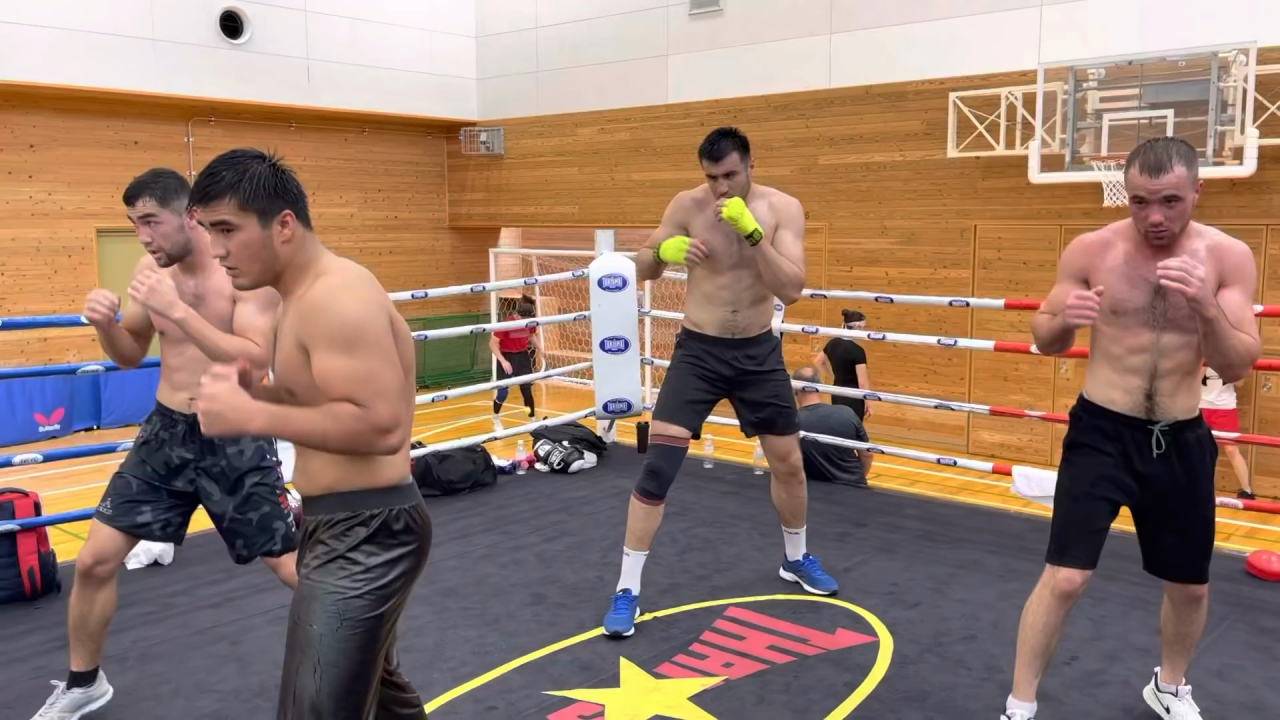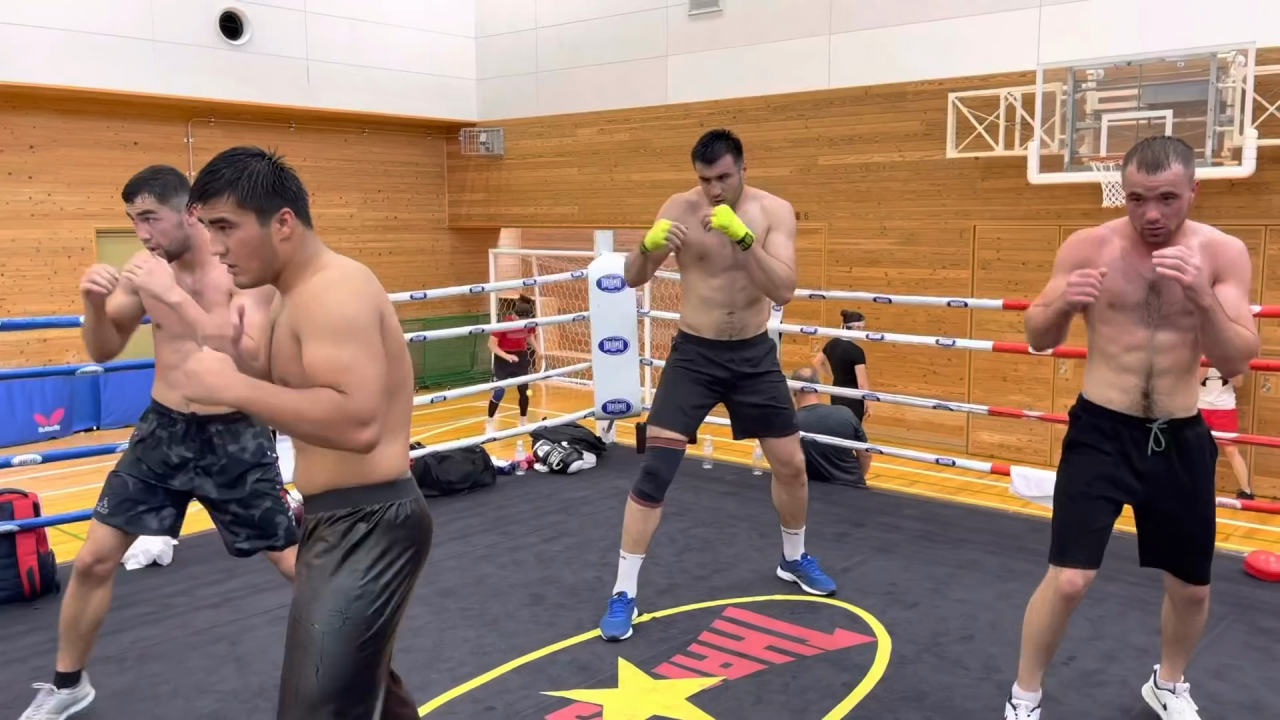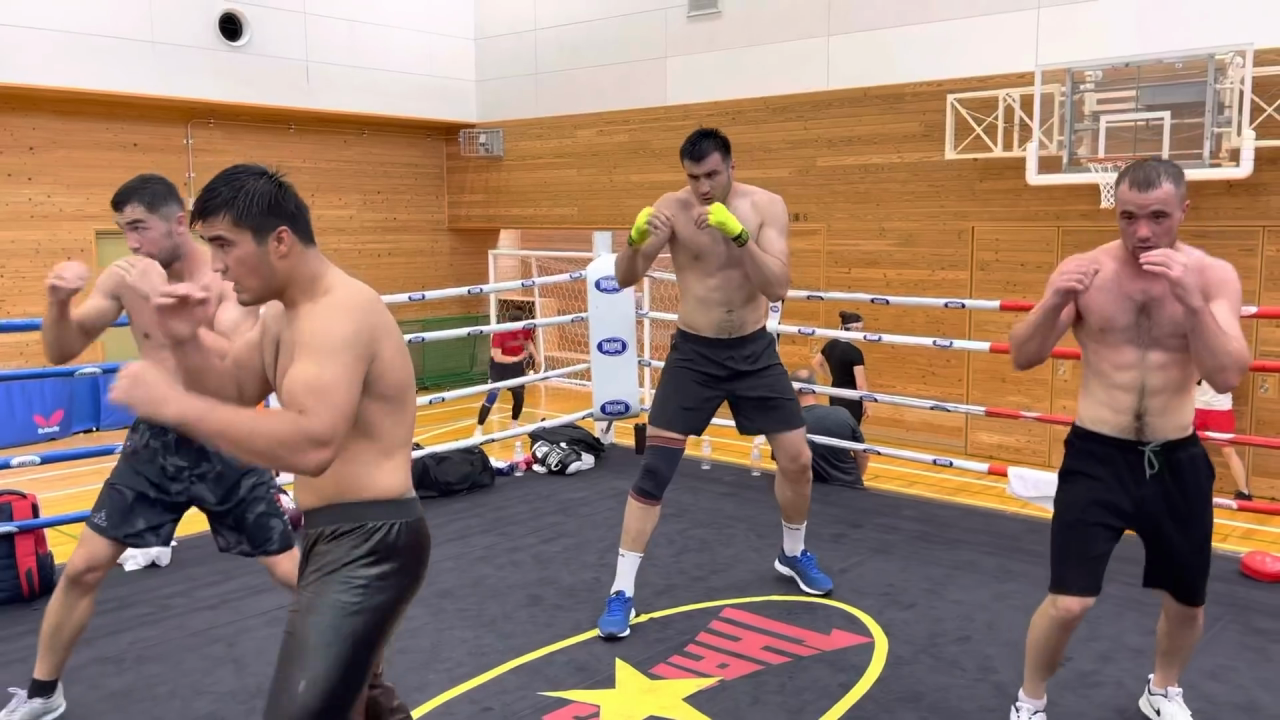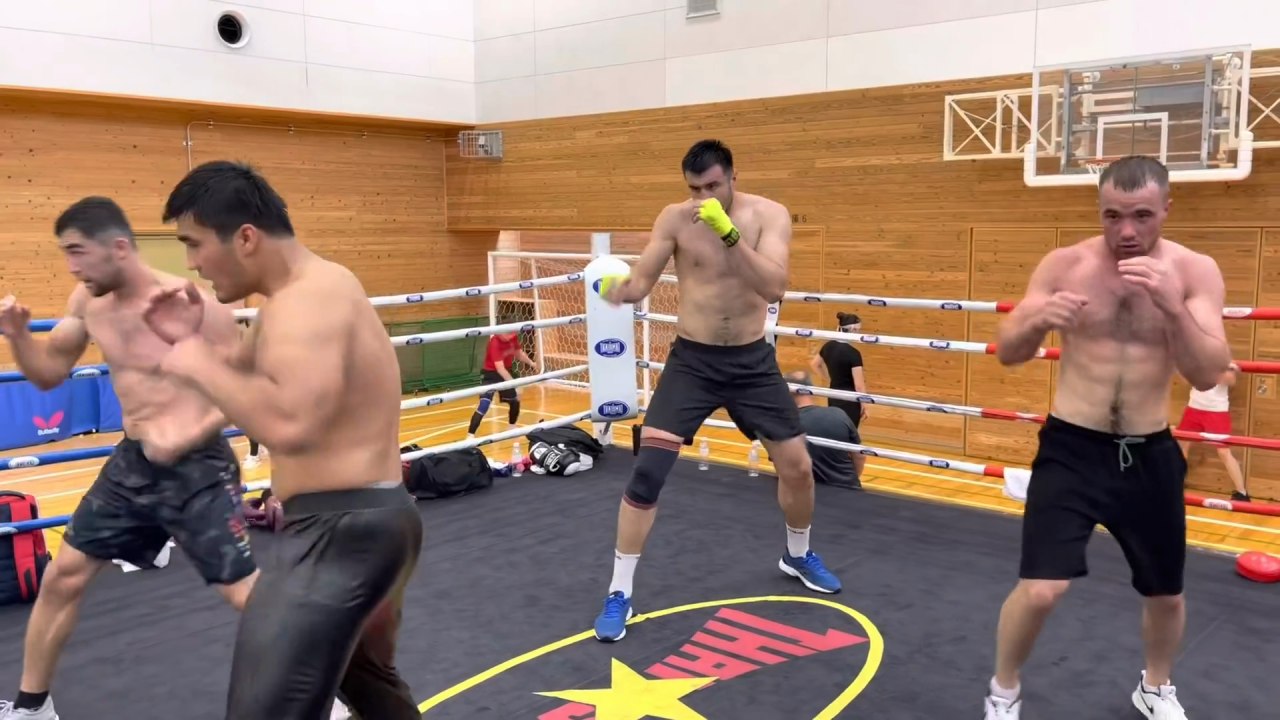
dt=0.1s
person 1, frame 1
left shoulder: (1228, 256)
right shoulder: (1091, 249)
left elbow: (1238, 367)
right elbow: (1043, 342)
left wrist: (1208, 308)
right wrist: (1065, 318)
left hip: (1181, 439)
right hip: (1101, 431)
left knee: (1189, 584)
right knee: (1065, 579)
person 1, frame 2
left shoulder: (1224, 253)
right shoulder: (1087, 246)
left elbow: (1236, 361)
right elbow: (1037, 337)
left wrist: (1204, 298)
right wrist: (1062, 304)
left hip: (1180, 437)
right hip: (1100, 430)
left knee: (1191, 583)
right knee: (1068, 580)
person 1, frame 3
left shoulder: (1214, 276)
right shoulder: (1081, 270)
left elbow: (1227, 375)
right elbow: (1021, 356)
left wrist: (1193, 302)
right wrist: (1053, 303)
left hip: (1175, 461)
right hip: (1095, 457)
left knee: (1187, 600)
right knee: (1068, 605)
person 1, frame 4
left shoulder: (1195, 271)
right shoulder: (1064, 265)
left elbow: (1208, 374)
right elbow: (1006, 353)
left wrist: (1170, 306)
right wrist: (1037, 320)
left hip: (1149, 455)
right hip: (1070, 448)
left knee: (1166, 594)
right knee: (1039, 592)
person 2, frame 1
left shoulder: (337, 296)
right shoulder: (306, 293)
left elbow: (381, 428)
left wrist: (248, 414)
right wrist: (245, 387)
left hip: (367, 531)
right hip: (348, 524)
person 2, frame 2
left shoulder: (333, 290)
right shoulder: (306, 289)
left elbow: (359, 423)
right elbow: (307, 397)
left wrist: (235, 389)
right wrist: (234, 369)
left hip: (366, 526)
right hip: (349, 520)
person 2, frame 3
left shoulder: (338, 314)
right shoulder: (295, 308)
left elbow: (311, 446)
right elbow: (231, 389)
left wrist: (171, 405)
right wrist: (188, 339)
left hip: (370, 542)
right hip: (355, 536)
person 2, frame 4
left shoulder: (306, 299)
right shoulder: (292, 298)
left elbow: (288, 424)
right elbow: (250, 391)
left wrist: (199, 367)
right wrist: (190, 341)
left hip: (336, 533)
right hip: (372, 521)
person 3, frame 1
right shoulder: (152, 271)
left elbow: (256, 365)
right elbow: (129, 354)
left wrist: (177, 311)
right wrist: (105, 321)
left hip: (237, 439)
right hip: (167, 432)
left knee: (293, 567)
right knee: (94, 561)
person 3, frame 2
right shoulder: (146, 267)
left elbow: (251, 359)
right elbow: (104, 350)
left wrist: (174, 298)
right wrist: (95, 304)
left hip: (235, 436)
right hip: (163, 430)
left knee: (293, 562)
right knee: (93, 559)
person 3, frame 3
left shoulder: (234, 276)
right shoulder: (122, 277)
right elbow: (59, 351)
left wrist: (165, 297)
right wrist: (56, 301)
left hip: (226, 445)
right hip: (157, 443)
left knee: (289, 569)
right knee: (82, 568)
person 3, frame 4
left shoulder: (194, 303)
right shoulder: (90, 300)
right elbow: (48, 374)
left wrist: (187, 433)
left hip: (196, 468)
right hip: (133, 464)
left knee: (248, 595)
right knee: (62, 579)
person 4, frame 1
left shoulder: (784, 208)
right shoulder: (687, 205)
left elbow: (792, 289)
right elbow: (643, 277)
left wrist: (751, 232)
right wrist: (659, 254)
left hip: (758, 351)
right hip: (698, 350)
left knee: (789, 462)
right knee: (659, 467)
left ankle: (797, 558)
right ankle: (627, 591)
person 4, frame 2
left shoulder: (775, 211)
right shoulder: (680, 207)
left elbow: (784, 290)
right elbow: (633, 278)
left wrist: (743, 236)
right wrist: (649, 245)
left hip: (754, 353)
right hip: (693, 353)
left knee: (790, 464)
right knee: (656, 469)
left ankle: (795, 559)
right ankle: (623, 594)
person 4, frame 3
left shoulder: (767, 205)
right shoulder: (672, 207)
left elbow: (777, 287)
right elbow: (628, 272)
left wrist: (734, 232)
right wrist: (635, 238)
left hip: (753, 351)
right hip: (693, 352)
left knee: (797, 460)
right knee: (655, 468)
left ankle: (793, 555)
right ankle: (622, 594)
person 4, frame 4
left shoulder: (770, 215)
right shoulder: (674, 219)
left elbow: (774, 287)
right elbow: (641, 283)
left wrist: (728, 232)
right wrist: (619, 287)
left hip: (753, 360)
right hip: (692, 359)
left knee: (797, 467)
right knee: (647, 470)
left ankle: (798, 555)
right ankle: (619, 594)
